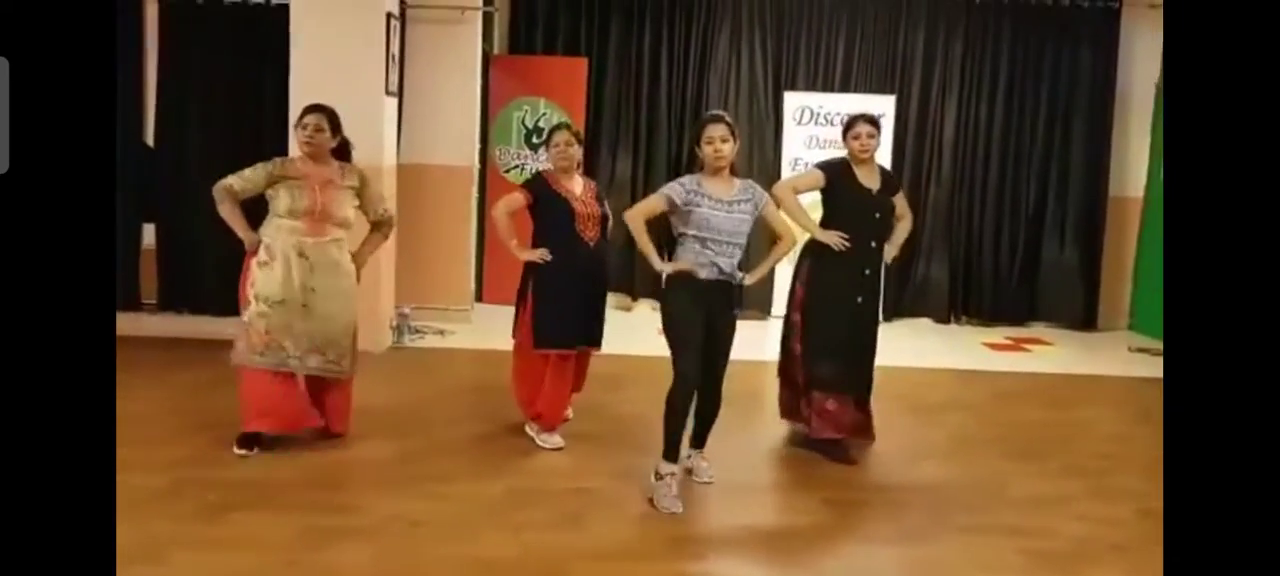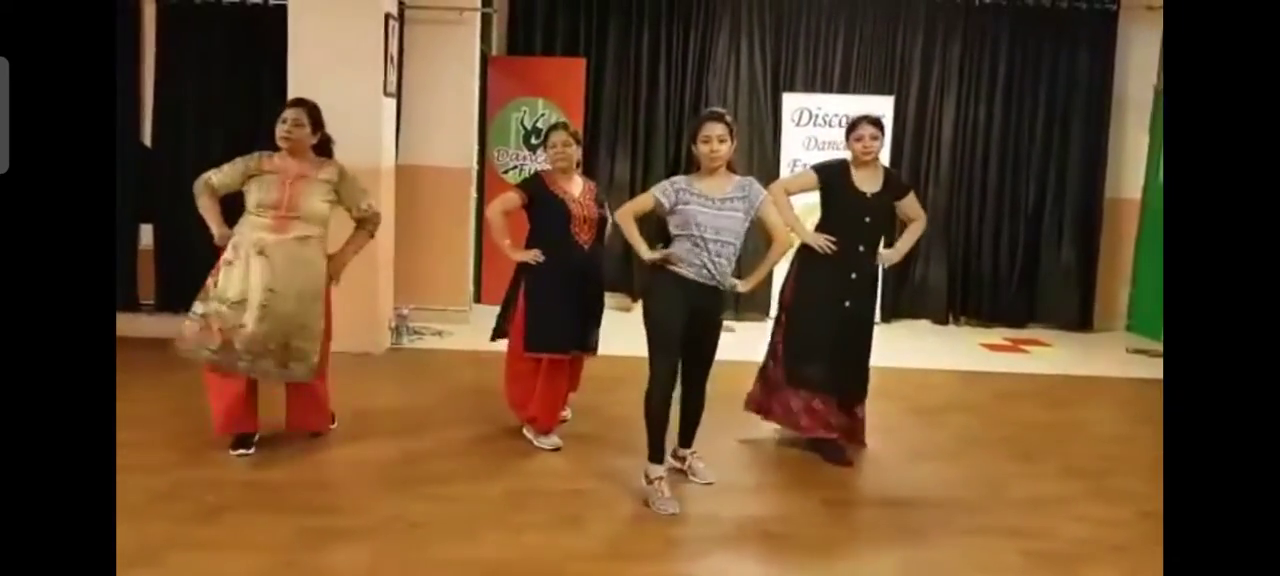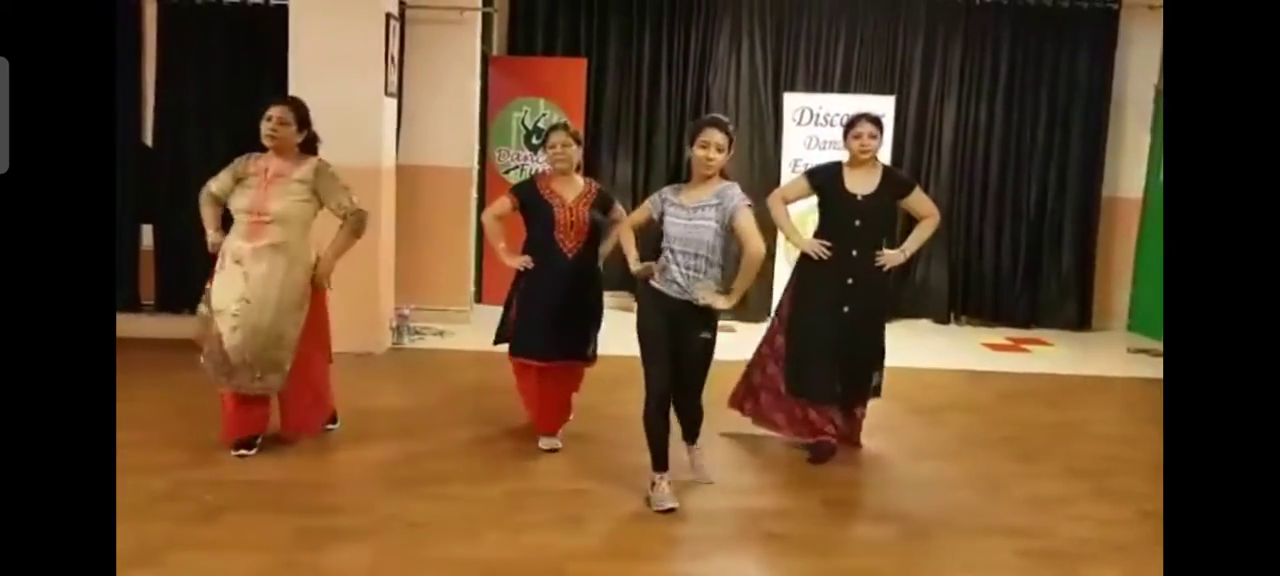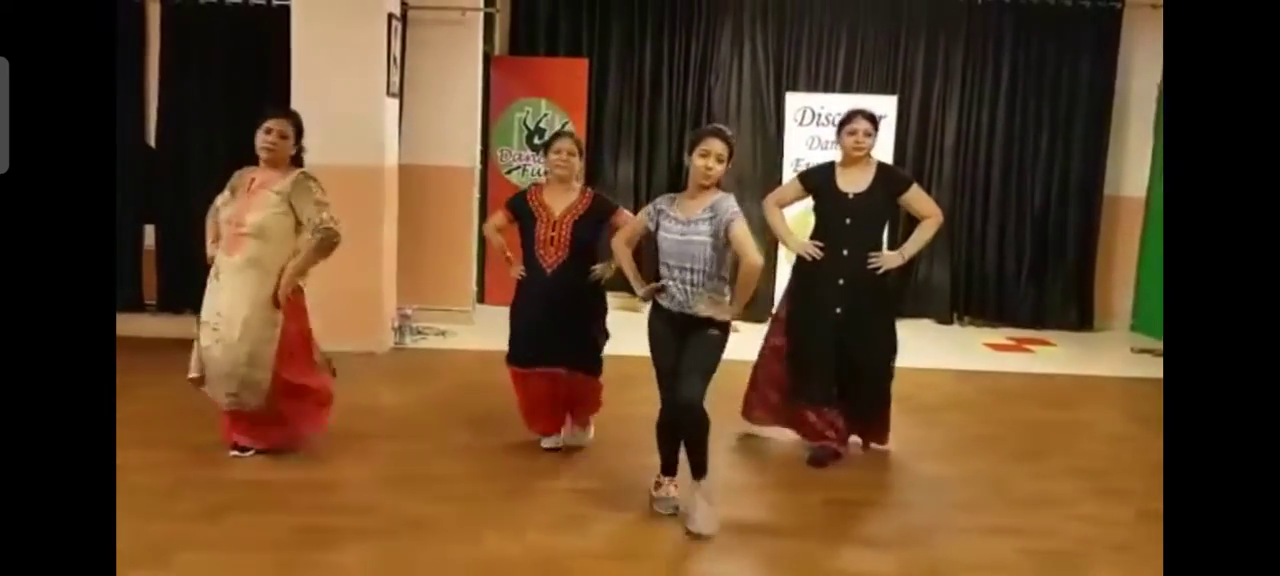
dt=0.3s
person 1, frame 1
left shoulder: (750, 192)
right shoulder: (686, 187)
left elbow: (787, 236)
right elbow: (634, 215)
left wrist: (754, 275)
right wrist: (659, 263)
left hip: (724, 296)
right hip: (684, 291)
left knee: (712, 382)
right knee: (686, 375)
left ankle: (696, 452)
right ankle: (666, 469)
person 1, frame 2
left shoulder: (748, 189)
right shoulder: (678, 186)
left elbow: (782, 238)
right elbow: (625, 213)
left wrist: (749, 282)
right wrist: (646, 253)
left hip: (710, 296)
right hip: (670, 287)
left knee: (695, 380)
right knee: (663, 376)
left ankle: (684, 452)
right ankle: (655, 473)
person 1, frame 3
left shoulder: (729, 195)
right shoulder: (668, 196)
left elbow: (755, 248)
right elbow: (627, 225)
left wrist: (731, 298)
right wrist: (635, 265)
left hip: (698, 310)
right hip: (657, 302)
left knee: (687, 394)
right knee: (658, 391)
left ankle: (692, 447)
right ankle: (659, 477)
person 1, frame 4
left shoulder: (724, 206)
right shoulder: (663, 206)
left elbow: (753, 261)
right elbow: (621, 240)
left wrist: (732, 309)
right wrist: (638, 285)
left hip: (707, 322)
right hip: (665, 317)
left knee: (691, 399)
right knee: (671, 405)
left ankle: (700, 488)
right ankle: (666, 480)
person 2, frame 1
left shoulder: (354, 178)
right shoulder: (278, 170)
left elbow: (384, 221)
right elbow: (224, 191)
left wrist: (361, 255)
right wrist: (246, 234)
left hip: (331, 276)
right hip: (277, 268)
left knee: (329, 348)
right knee: (270, 343)
left ankle: (330, 421)
right ankle: (261, 425)
person 2, frame 2
left shoulder: (333, 174)
right shoulder: (256, 164)
left elbow: (370, 218)
right elbow: (205, 184)
left wrist: (343, 257)
right wrist: (217, 227)
left hip: (301, 274)
right hip: (246, 268)
left knee: (301, 351)
right knee: (235, 347)
left ankle: (317, 416)
right ankle: (244, 426)
person 2, frame 3
left shoulder: (315, 171)
right shoulder: (245, 165)
left elbow: (356, 217)
right elbow: (210, 194)
left wrist: (328, 261)
right wrist: (212, 232)
left hip: (288, 277)
right hip: (237, 273)
left knee: (296, 355)
right knee: (236, 351)
left ankle: (319, 414)
right ankle: (247, 428)
person 2, frame 4
left shoulder: (299, 184)
right shoulder: (241, 178)
left elbow: (328, 234)
right elbow: (215, 211)
left wrist: (291, 274)
right wrist: (211, 246)
left hip: (267, 292)
right hip: (225, 287)
left knee: (272, 365)
right knee: (227, 360)
left ankle: (310, 406)
right ankle: (250, 433)
person 3, frame 1
left shoulder: (887, 179)
right shoulder: (833, 171)
left elbow: (904, 217)
right elbow: (782, 189)
left wrist: (892, 247)
right wrist: (815, 231)
left hip: (866, 276)
right hip: (826, 270)
left knee: (856, 350)
right knee: (824, 348)
left ankle: (848, 424)
right ankle: (823, 431)
person 3, frame 2
left shoulder: (893, 183)
right shoulder: (832, 172)
left elbow: (918, 219)
right elbow: (778, 189)
left wrist: (898, 251)
right wrist: (802, 233)
left hip: (862, 279)
right hip: (819, 272)
left knee: (850, 354)
right knee: (816, 348)
left ankle: (842, 426)
right ankle: (822, 431)
person 3, frame 3
left shoulder: (895, 182)
right shoulder: (826, 175)
left elbow: (931, 216)
right elbow: (776, 198)
left wrist: (904, 253)
right wrist: (797, 240)
left hip: (867, 283)
right hip: (820, 277)
left knee: (857, 357)
right knee: (816, 354)
left ankle: (844, 429)
right ankle: (821, 433)
person 3, frame 4
left shoulder: (890, 179)
right shoulder: (818, 176)
left elbow: (932, 216)
right elbow: (772, 202)
left wrist: (901, 255)
right wrist: (791, 241)
left hip: (867, 285)
right hip: (816, 281)
left knee: (864, 363)
right knee: (814, 360)
left ankle: (859, 426)
right ankle: (826, 437)
person 4, frame 1
left shoulder: (591, 188)
right shoulder: (541, 184)
left elbow: (606, 219)
right elbow: (500, 210)
right wrist: (519, 250)
left hip: (588, 281)
right hip: (551, 279)
left knee: (578, 347)
right knee: (548, 349)
left ankle: (560, 403)
right ankle: (541, 421)
person 4, frame 2
left shoulder: (590, 189)
right shoulder: (537, 185)
left elbow: (604, 223)
right elbow: (494, 210)
left wrist: (594, 251)
right wrist: (512, 250)
left hip: (584, 284)
right hip: (545, 280)
left knee: (571, 350)
right knee: (542, 351)
left ankle: (556, 405)
right ankle: (538, 423)
person 4, frame 3
left shoulder: (595, 192)
right shoulder: (532, 188)
left elbow: (620, 221)
right elbow: (490, 215)
left wrist: (602, 252)
right wrist: (507, 255)
left hip: (581, 288)
right hip: (539, 286)
left knee: (572, 356)
right knee: (539, 357)
left ankle: (559, 411)
right ankle: (546, 426)
person 4, frame 4
left shoulder: (594, 202)
right shoulder: (526, 200)
right elbow: (491, 229)
left wrist: (612, 264)
right wrist: (511, 262)
left hip: (580, 302)
right hip: (534, 301)
left knee: (577, 370)
right knee: (532, 370)
left ankle: (581, 419)
right ankle: (548, 426)
